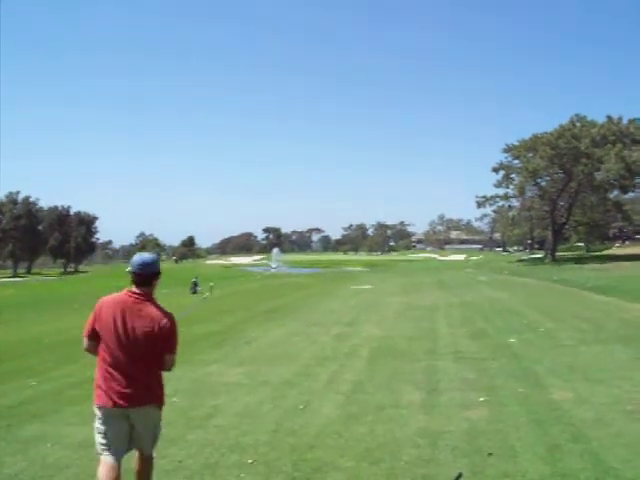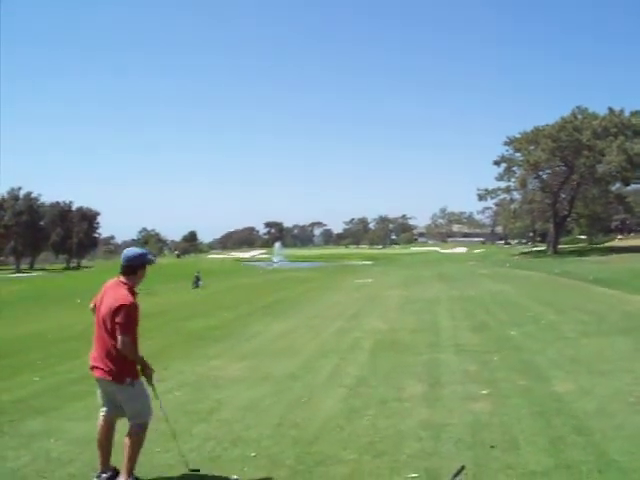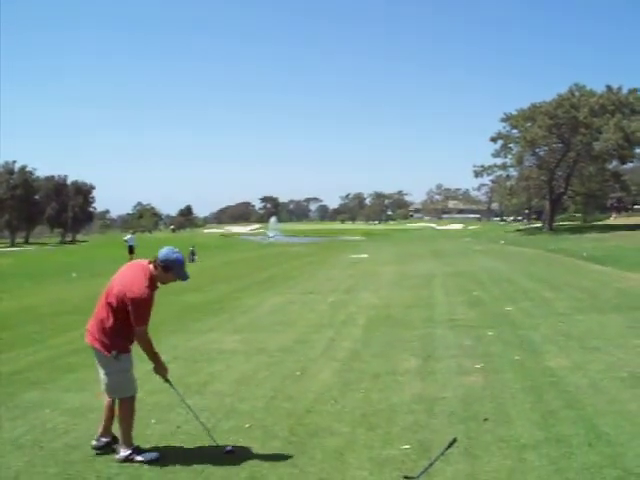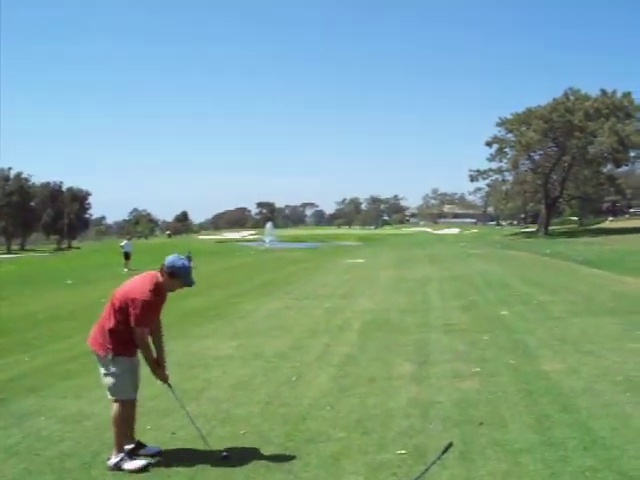
dt=1s
person 1, frame 1
left shoulder: (104, 305)
right shoulder: (164, 319)
left elbow: (89, 346)
right elbow: (168, 364)
left hip: (109, 396)
right hip: (146, 398)
left knee: (109, 456)
right knee: (145, 453)
person 1, frame 2
left shoulder: (110, 286)
right shoulder: (127, 302)
left elbow: (94, 308)
right elbow: (124, 346)
right wrist: (144, 364)
left hip: (101, 365)
right hip: (120, 371)
left knee: (107, 417)
right knee: (140, 422)
person 1, frame 3
left shoulder: (140, 265)
right shoulder: (142, 293)
right elbow: (141, 335)
right wrist: (158, 363)
left hip: (102, 334)
right hip: (111, 342)
left knee: (114, 390)
right knee: (126, 395)
left ankle: (104, 437)
right ankle: (126, 449)
person 1, frame 4
left shoulder: (158, 286)
right shoulder: (143, 295)
left elbow: (155, 323)
right elbow: (140, 337)
left wrist: (161, 357)
right wrist: (155, 367)
left hip: (124, 343)
right hip: (110, 345)
left knee: (131, 395)
right knee: (123, 398)
left ankle: (130, 443)
right ankle: (117, 455)
